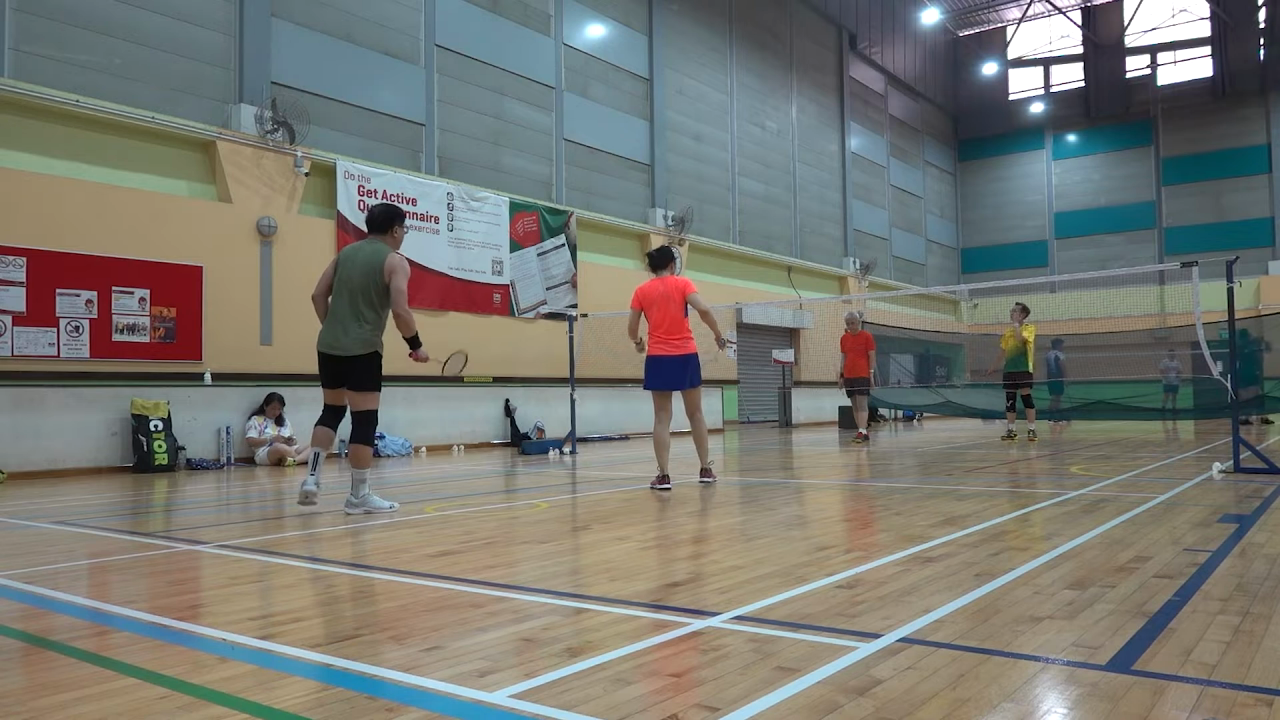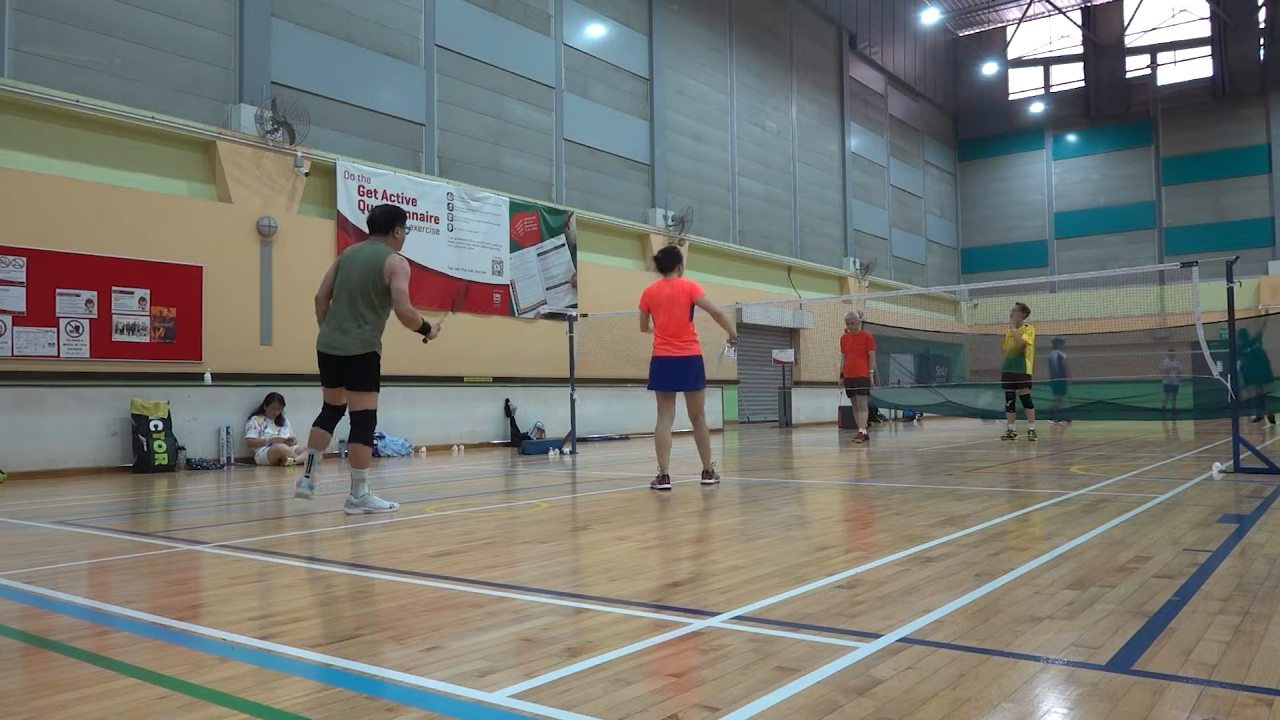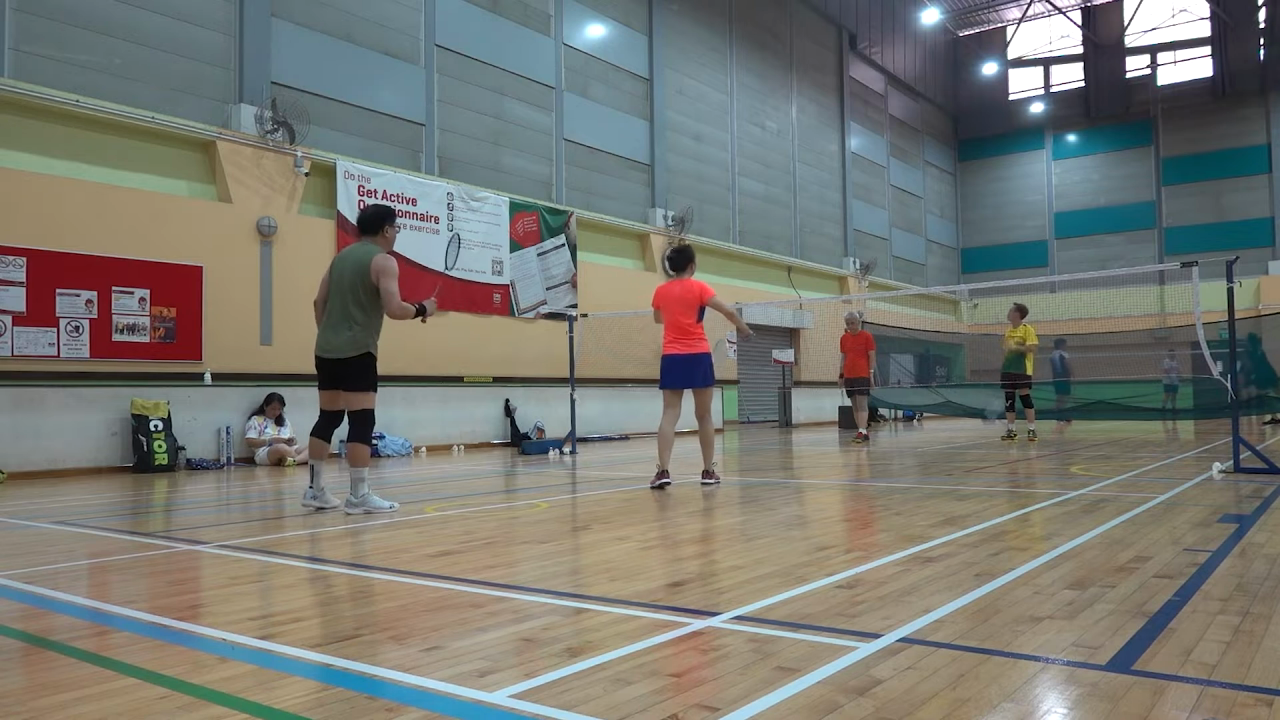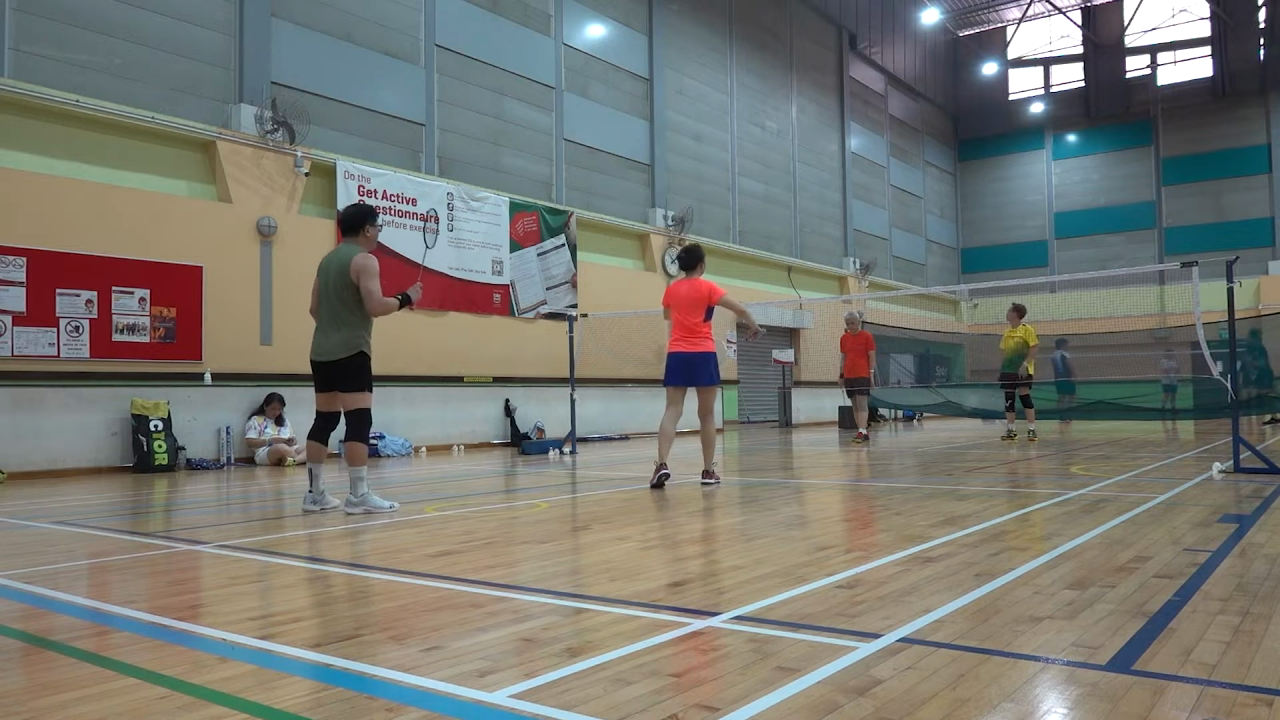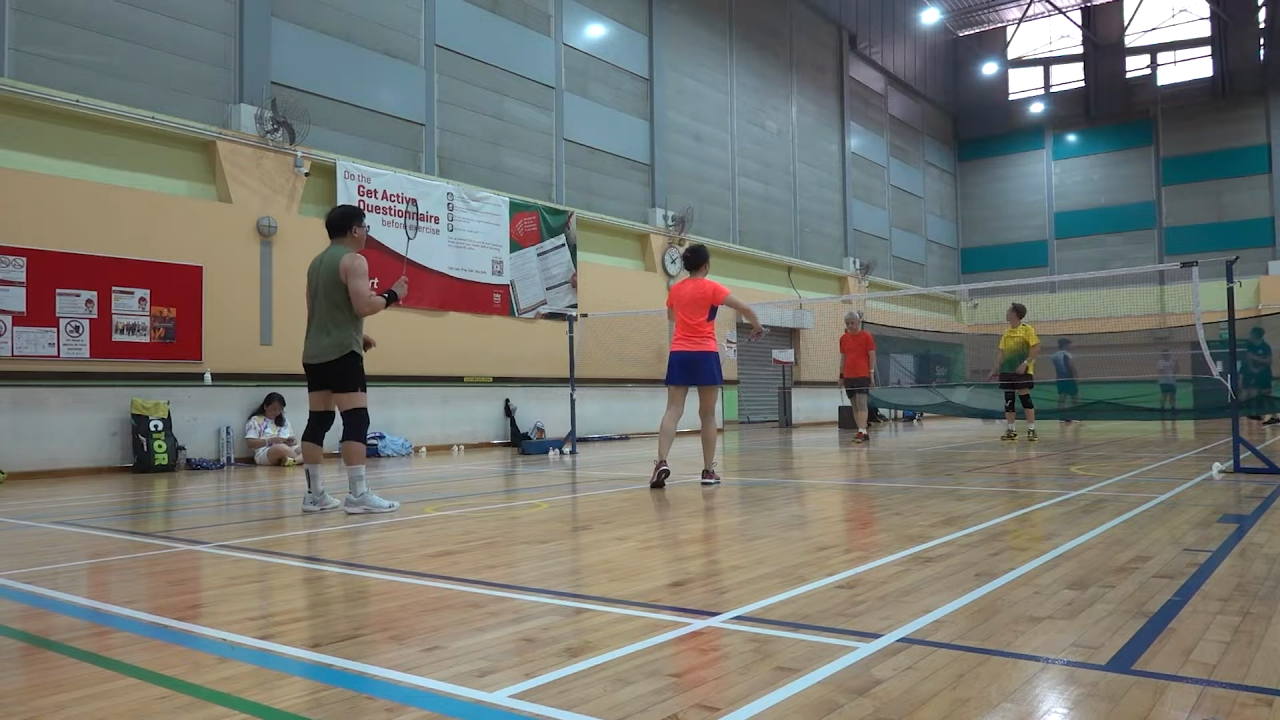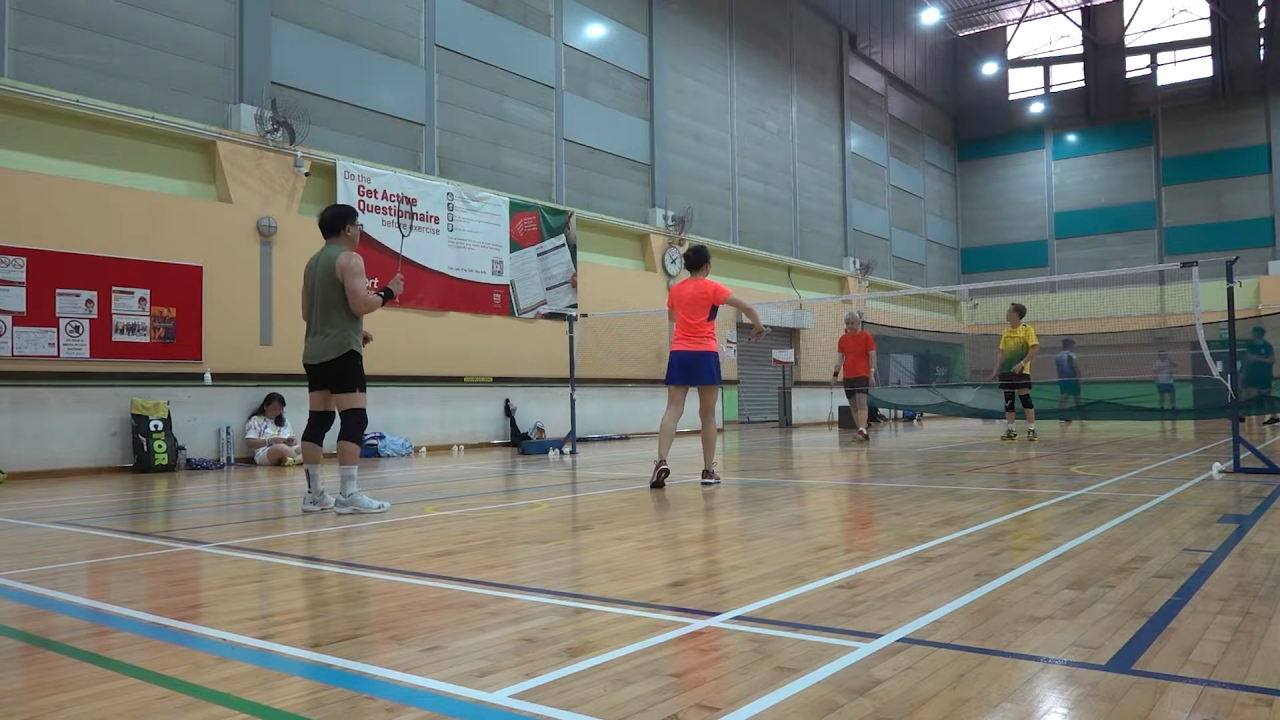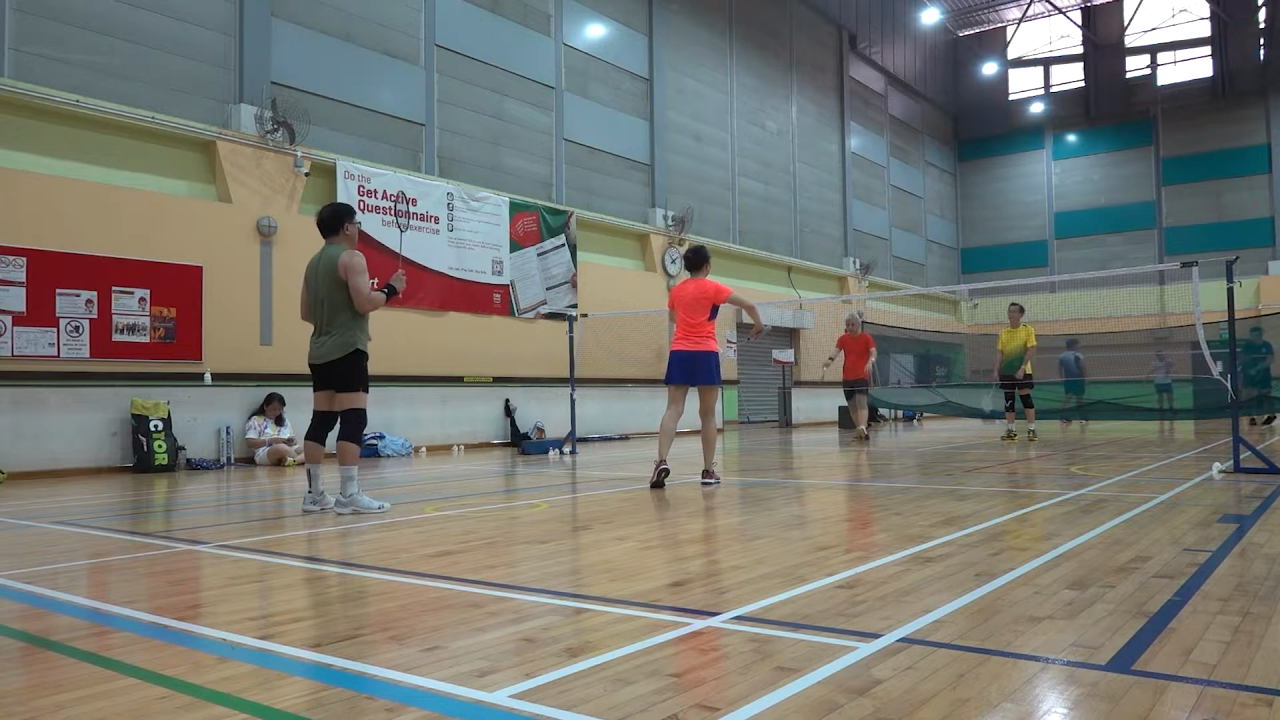
dt=0.2s
person 1, frame 1
left shoulder: (346, 253)
right shoulder: (395, 262)
left elbow: (318, 295)
right elbow: (400, 311)
right wrist: (415, 346)
left hip: (329, 346)
right hip: (363, 350)
left knee: (331, 412)
right knee: (365, 421)
left ankle: (312, 477)
right ankle: (359, 496)
person 1, frame 2
left shoulder: (348, 254)
right shoulder: (395, 262)
left elbow: (321, 297)
right elbow: (403, 311)
right wrist: (426, 329)
left hip: (328, 346)
right hip: (361, 350)
left knee: (331, 410)
right knee: (363, 421)
left ankle: (307, 478)
right ankle: (359, 496)
person 1, frame 3
left shoulder: (341, 256)
right shoulder: (383, 261)
left elbow: (319, 302)
right elbow: (394, 309)
right wrist: (423, 309)
left hip: (326, 350)
right hip: (357, 351)
left knee: (328, 417)
right knee: (361, 421)
left ankle: (314, 490)
right ankle: (359, 495)
person 1, frame 4
left shoulder: (327, 259)
right shoulder: (365, 260)
right elbow: (375, 307)
right wrist: (407, 298)
left hip: (321, 352)
right hip: (350, 352)
left knee: (324, 420)
right knee: (359, 421)
left ankle: (315, 493)
right ankle: (359, 495)
person 1, frame 5
left shoulder: (317, 262)
right shoulder: (353, 261)
right elbow: (363, 306)
right wrist: (393, 294)
left hip: (314, 353)
right hip: (342, 353)
left knee: (318, 421)
right knee: (356, 420)
left ankle: (314, 494)
right ankle: (358, 494)
person 1, frame 6
left shoulder: (313, 262)
right shoulder: (349, 259)
right elbow: (360, 305)
right wrist: (388, 292)
left hip: (314, 353)
right hip: (342, 352)
left knee: (318, 420)
right knee: (354, 420)
left ankle: (314, 493)
right ankle: (349, 494)
person 1, frame 7
left shoulder: (313, 263)
right shoulder: (351, 258)
left elbow: (306, 313)
right elbow: (365, 303)
right wrist: (391, 288)
left hip: (320, 353)
right hip: (347, 351)
left knee: (322, 420)
right knee: (353, 421)
left ankle: (314, 493)
right ankle: (349, 494)
person 2, frame 1
left shoulder: (641, 291)
right shoulder: (682, 283)
left elbow: (632, 327)
right elbow: (704, 310)
left wrist: (638, 342)
right wrist: (718, 335)
left hip: (657, 358)
right hip: (685, 355)
left knee: (662, 418)
right knee: (695, 414)
left ankle: (663, 475)
right ankle: (706, 469)
person 2, frame 2
left shoulder: (649, 292)
right shoulder: (689, 286)
left elbow: (644, 327)
right elbow: (715, 311)
right wrist: (732, 333)
left hip: (662, 359)
right hip: (690, 358)
left knee: (665, 418)
right knee: (697, 416)
left ankle: (663, 475)
right ankle: (708, 470)
person 2, frame 3
left shoulder: (661, 291)
right shoulder: (699, 287)
right elbow: (728, 312)
right wrist: (744, 330)
left hip: (671, 357)
right hip: (698, 356)
left knee: (670, 415)
right knee: (704, 416)
left ankle: (663, 470)
right ankle: (708, 471)
person 2, frame 4
left shoulder: (671, 289)
right shoulder: (707, 287)
right elbow: (739, 309)
right wrist: (754, 327)
left hip: (676, 355)
right hip: (703, 355)
left knee: (672, 412)
right knee: (706, 415)
left ankle: (662, 464)
right ankle: (708, 471)
person 2, frame 5
left shoulder: (675, 289)
right shoulder: (711, 288)
right elbow: (744, 308)
right wrist: (757, 327)
left hip: (679, 354)
right hip: (705, 355)
left knee: (673, 411)
right knee: (708, 415)
left ankle: (662, 462)
right ankle: (708, 471)
person 2, frame 6
left shoulder: (676, 289)
right shoulder: (712, 288)
right elbow: (746, 307)
right wrist: (758, 326)
left hip: (679, 354)
right hip: (705, 355)
left knee: (673, 410)
right knee: (708, 414)
left ankle: (661, 461)
right ankle: (708, 471)
person 2, frame 7
left shoulder: (676, 290)
right shoulder: (712, 288)
right elbow: (748, 305)
right wrist: (758, 325)
left hip: (679, 353)
right hip: (705, 355)
left knee: (673, 410)
right knee: (708, 414)
left ankle: (662, 461)
right ankle: (708, 471)
